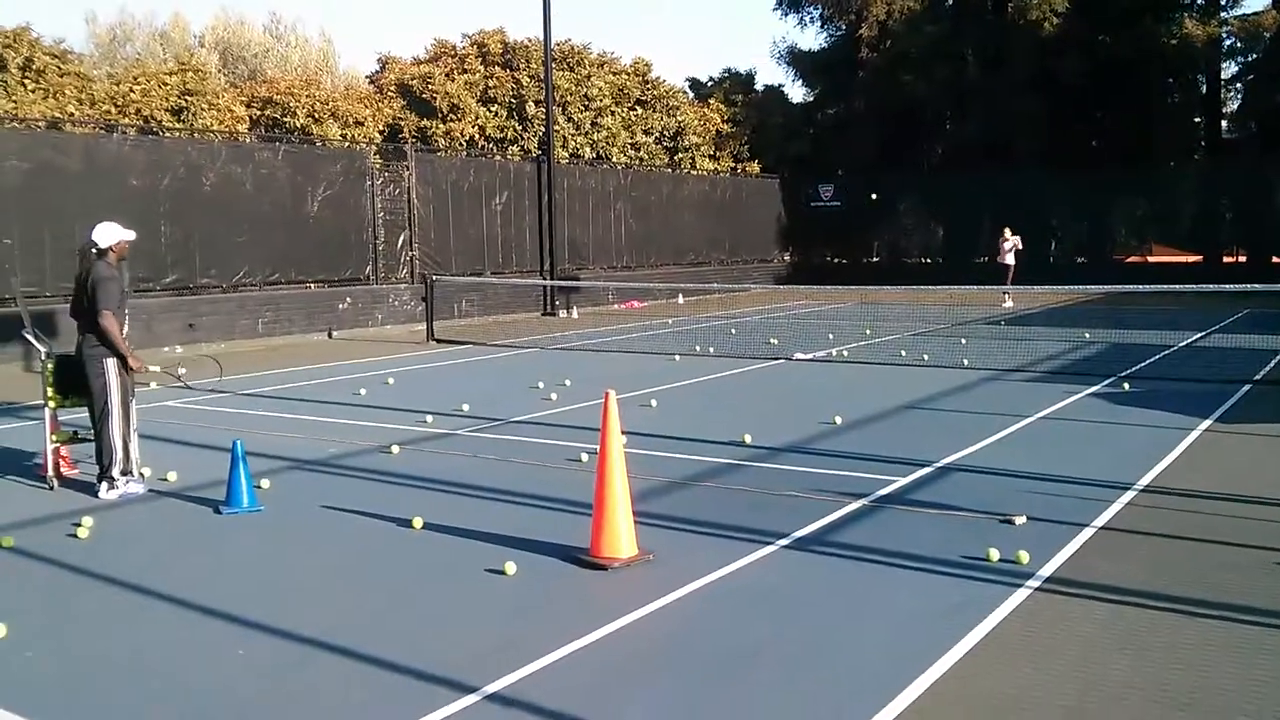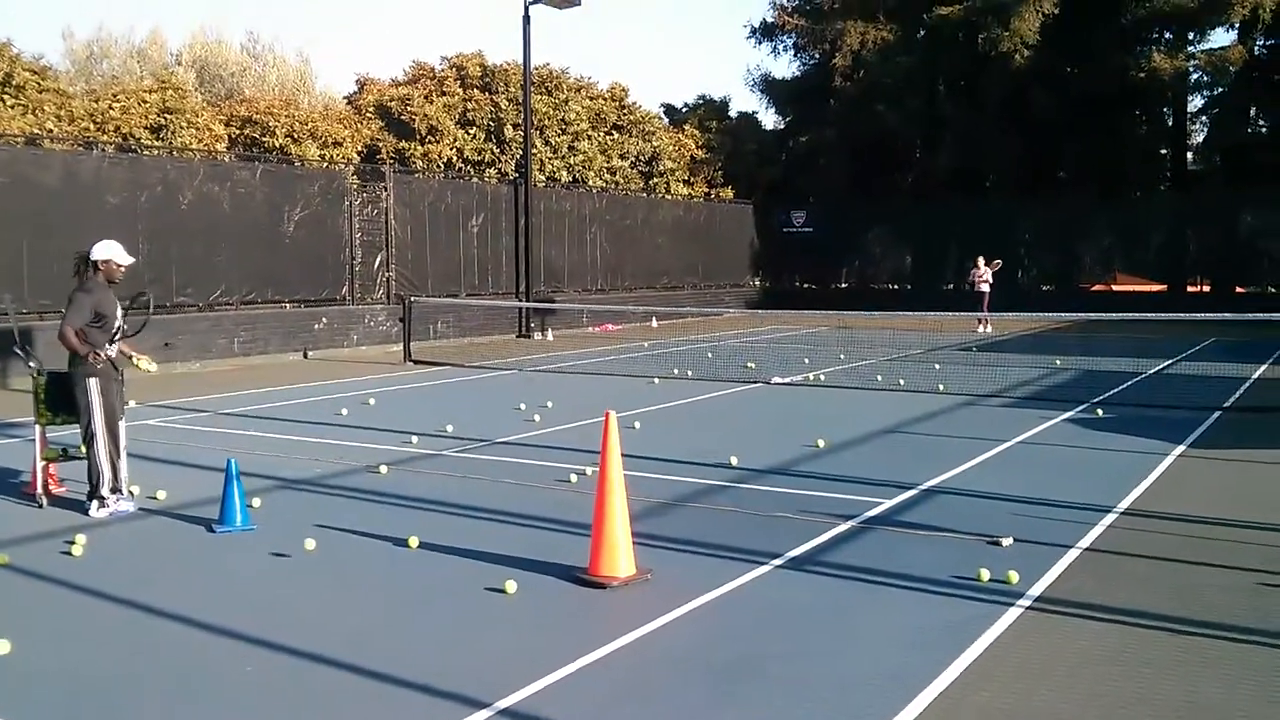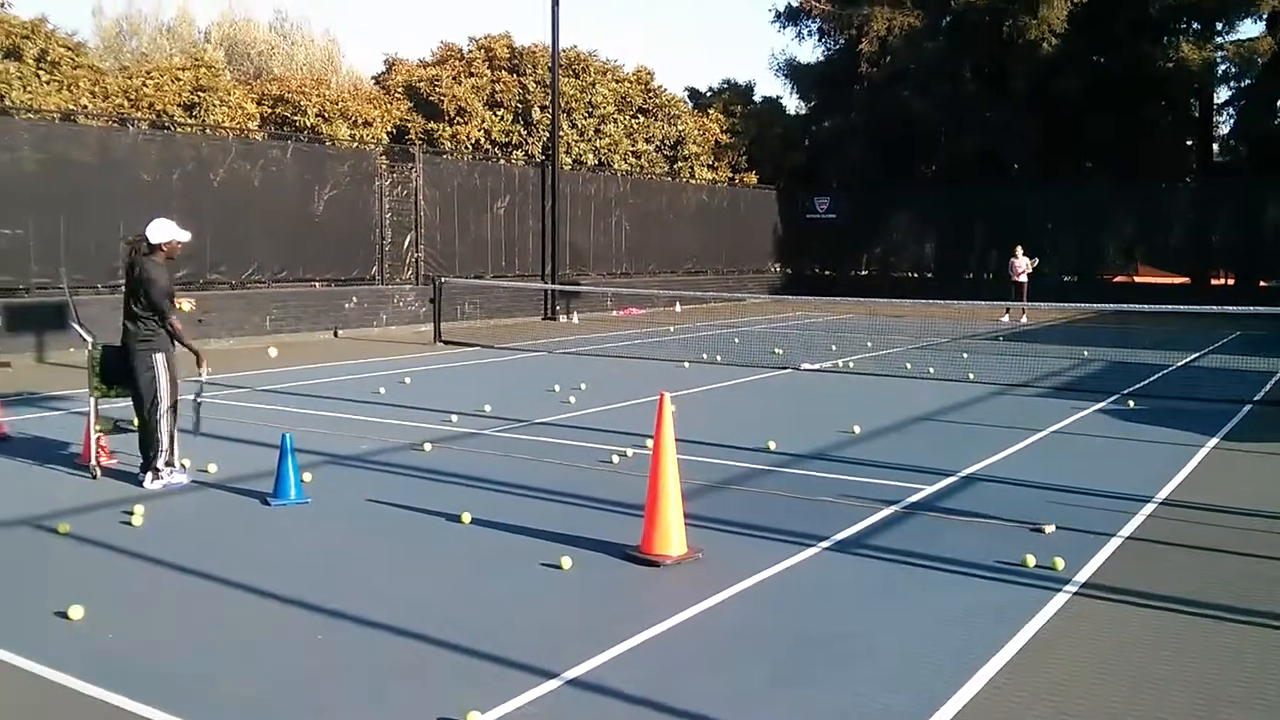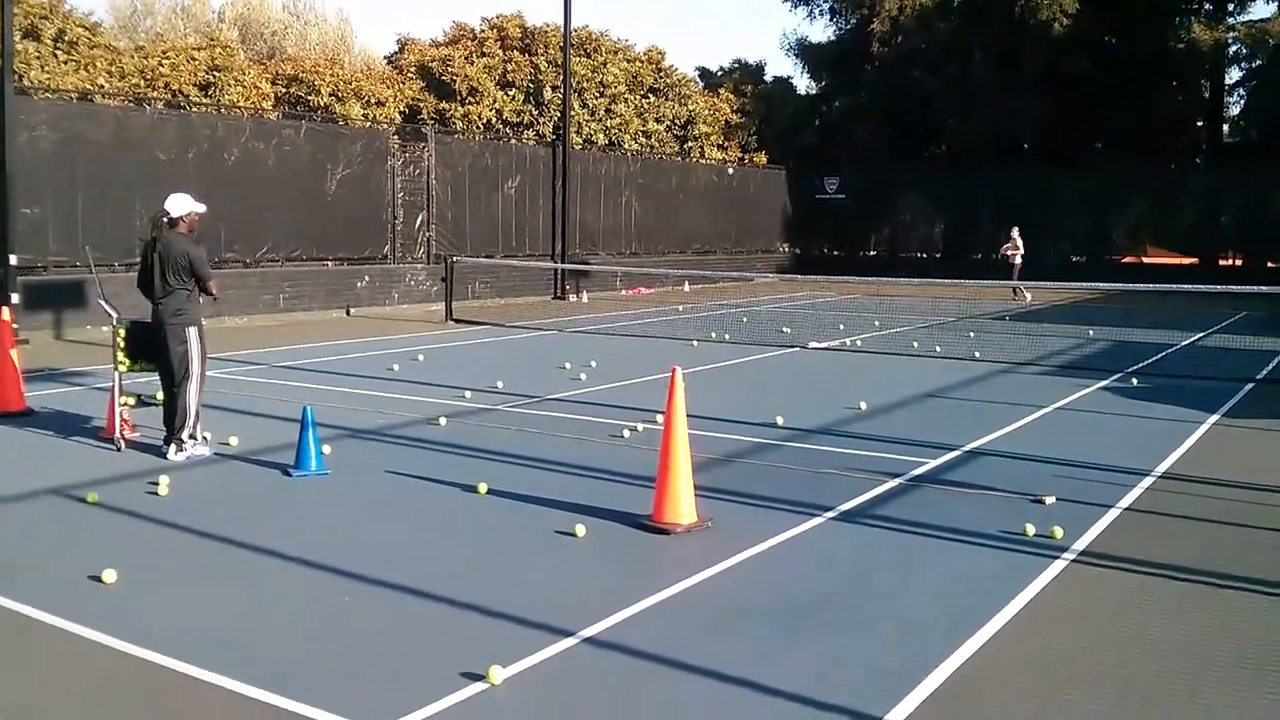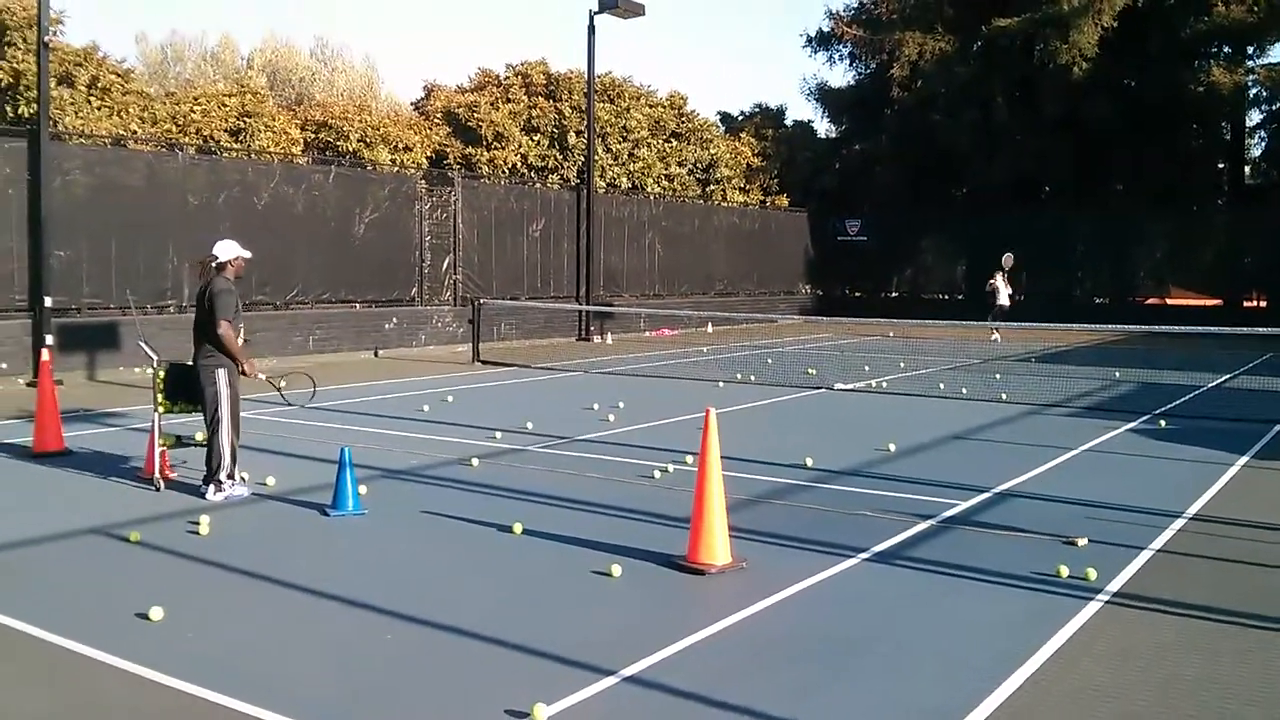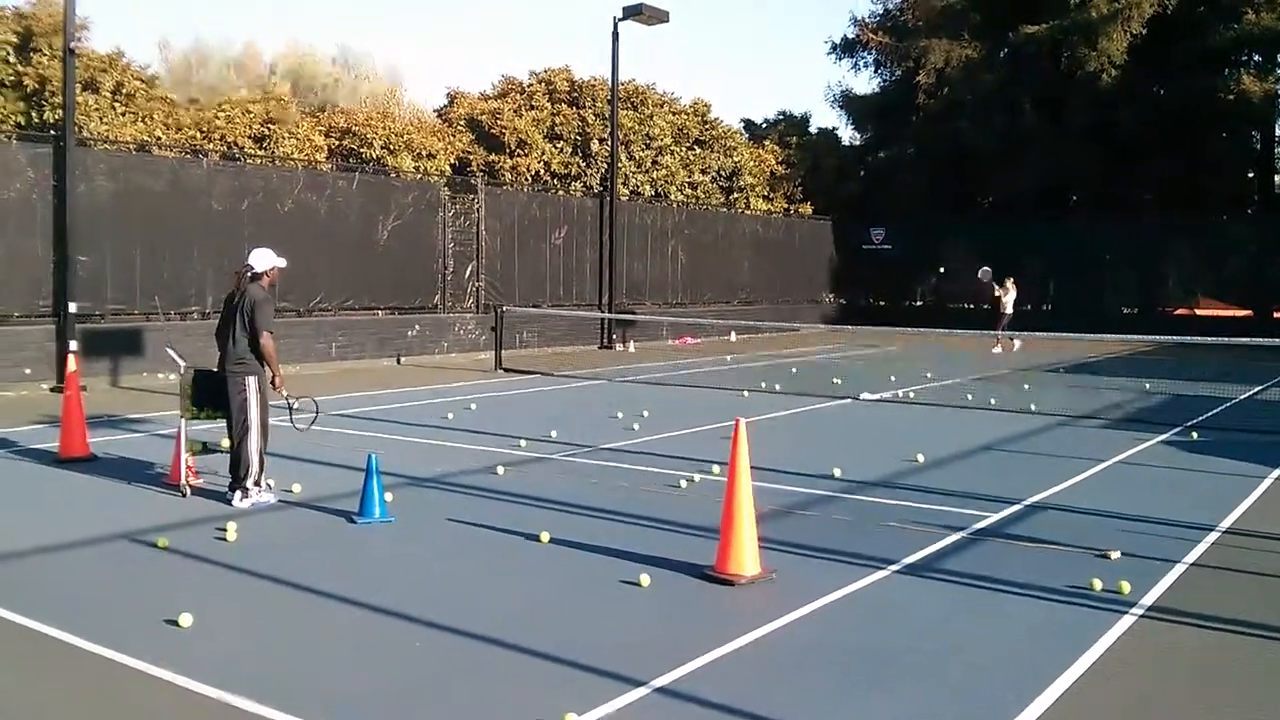
dt=0.7s
person 1, frame 1
left shoulder: (89, 271)
right shoulder: (107, 275)
left elbow: (76, 312)
right elbow: (106, 319)
right wrist: (129, 354)
left hip: (95, 353)
right hip: (106, 356)
left knee: (119, 417)
right knee: (113, 418)
left ankle: (123, 473)
right ankle: (111, 481)
person 1, frame 2
left shoulder: (107, 291)
right shoulder: (86, 293)
right elbow: (66, 330)
left wrist: (130, 353)
right wrist: (87, 352)
left hip: (109, 373)
right hip: (92, 375)
left knee: (114, 434)
right knee: (101, 436)
left ankle: (113, 491)
right ankle: (102, 500)
person 1, frame 3
left shoulder: (140, 264)
right shoulder: (155, 276)
right elbow: (171, 322)
left wrist: (173, 301)
right wrist: (196, 352)
left hip: (142, 347)
right hip: (151, 349)
left knee: (151, 409)
right knee: (162, 409)
left ankle: (152, 464)
right ankle: (156, 472)
person 1, frame 4
left shoulder: (153, 244)
right shoulder: (190, 247)
left elbow: (143, 284)
right elbow: (211, 288)
right wrist: (197, 289)
left hip: (162, 321)
right hip: (185, 323)
left knee: (172, 383)
right knee: (189, 382)
left ankle: (174, 437)
right ankle: (181, 444)
person 1, frame 5
left shoulder: (209, 287)
right shoulder: (225, 289)
left elbow: (201, 329)
right elbow: (223, 330)
right wrist: (244, 361)
left hip: (208, 363)
right hip: (219, 365)
left knee: (219, 424)
right knee: (224, 425)
left ankle: (214, 478)
right ankle: (220, 485)
person 1, frame 6
left shoulder: (235, 295)
right shoulder: (262, 298)
left elbow: (220, 333)
right elbow: (265, 340)
right wrist: (277, 373)
left hip: (230, 370)
right hip: (248, 372)
left knee: (240, 430)
right knee: (252, 431)
left ankle: (239, 484)
right ankle: (247, 491)
